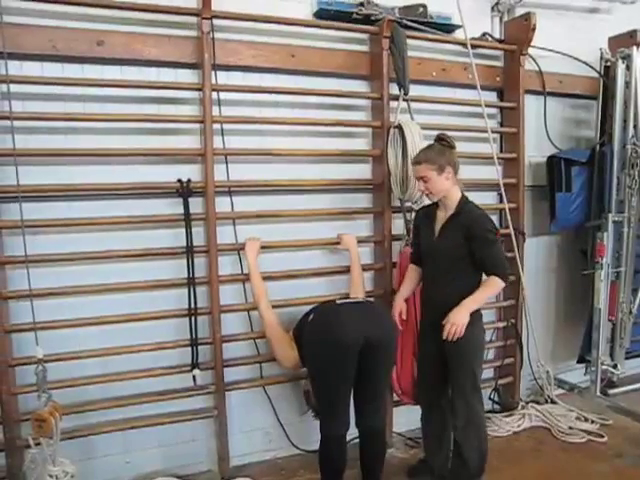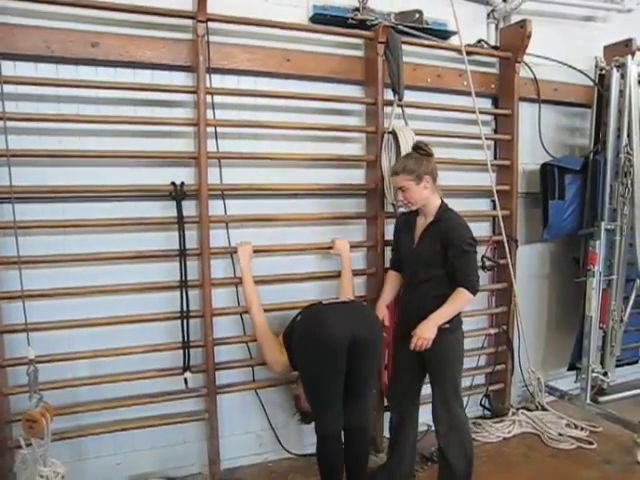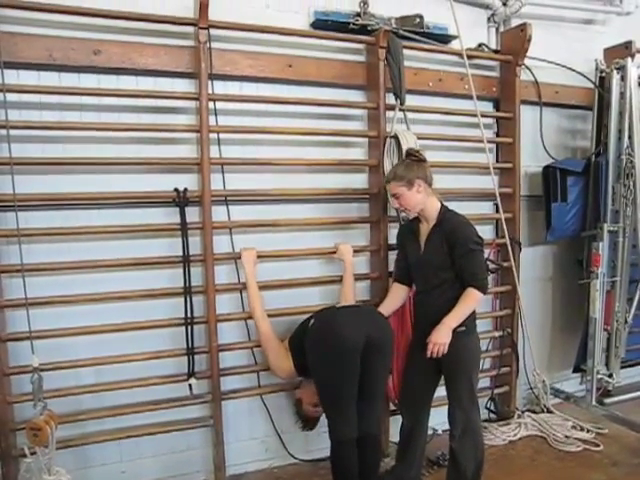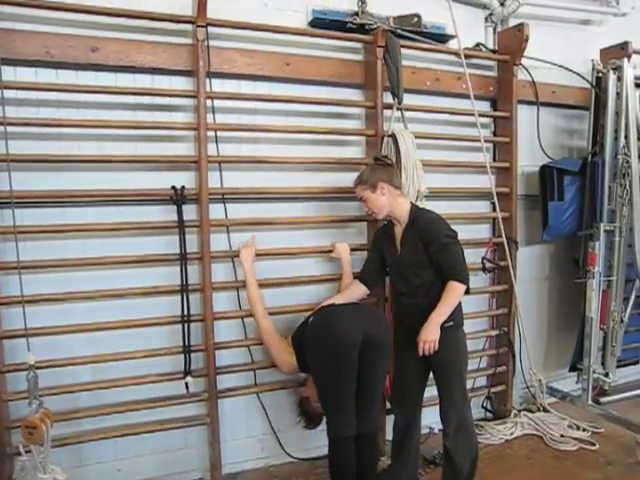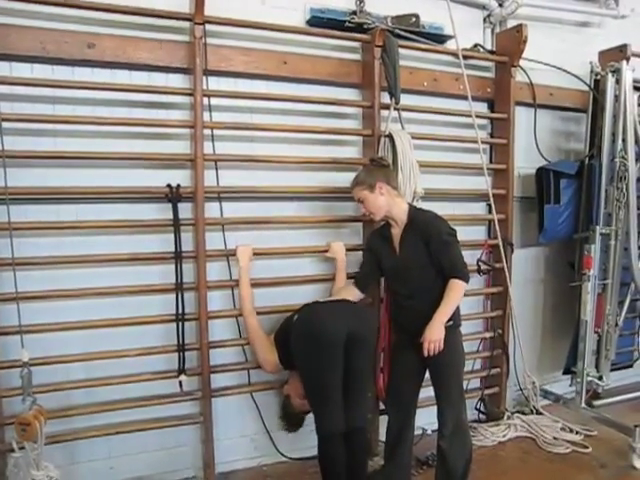
dt=1s
person 1, frame 1
left shoulder: (474, 219)
right shoulder: (423, 217)
left elbow: (498, 276)
left wrist: (464, 308)
right wrist: (401, 295)
left hip: (461, 324)
right hip: (431, 322)
left knee: (464, 400)
right knee: (430, 395)
person 1, frame 2
left shoulder: (453, 227)
right shoulder: (403, 224)
left elbow: (468, 287)
left wrist: (433, 322)
right wrist: (383, 302)
left hip: (443, 332)
right hip: (408, 327)
left knee: (447, 409)
right knee: (400, 400)
person 1, frame 3
left shoulder: (458, 228)
right shoulder: (407, 231)
left elbow: (477, 286)
left wrist: (446, 327)
right wrist: (378, 315)
left hip: (458, 335)
right hip: (422, 332)
left knee: (462, 413)
right knee: (411, 406)
person 1, frame 4
left shoulder: (430, 225)
right shoulder: (383, 236)
left elbow: (459, 279)
right elbow: (366, 281)
left wrist: (434, 324)
right wrist: (330, 303)
left hip: (444, 331)
right hip: (406, 332)
left knee: (454, 411)
right knee: (404, 406)
person 1, frame 5
left shoulder: (430, 225)
right shoulder: (378, 239)
left elbow: (459, 277)
right elbow: (360, 286)
left wrist: (438, 323)
left hip: (442, 331)
right hip: (404, 334)
left knee: (450, 412)
right knee: (398, 406)
person 2, frame 1
left shoulder: (291, 353)
left elbow: (263, 305)
right elbow: (358, 297)
left wrist: (252, 259)
right wrist: (353, 249)
left hip: (331, 330)
right hip: (379, 319)
left knee: (334, 429)
right knee: (373, 423)
person 2, frame 2
left shoulder: (282, 359)
left elbow: (255, 309)
right elbow: (347, 301)
left wrist: (245, 263)
left hip: (319, 330)
right hip: (364, 319)
left knee: (329, 428)
right knee: (357, 423)
person 2, frame 3
left shoulder: (286, 366)
left elbow: (259, 316)
right elbow: (347, 306)
left wrist: (249, 269)
left hip: (333, 335)
right hip: (376, 323)
left knee: (343, 433)
right knee: (369, 429)
person 2, frame 4
left shoulder: (290, 360)
left elbow: (261, 315)
right elbow: (347, 297)
left wrist: (248, 266)
right wrist: (345, 259)
left hip: (332, 331)
right hip: (375, 321)
left knee: (342, 431)
right knee: (367, 427)
person 2, frame 5
left shoulder: (273, 359)
left elbow: (249, 313)
right elbow: (339, 296)
left wrist: (244, 266)
right wrist: (340, 258)
left hip: (316, 328)
right hip: (358, 316)
left knee: (330, 428)
right knee: (356, 423)
